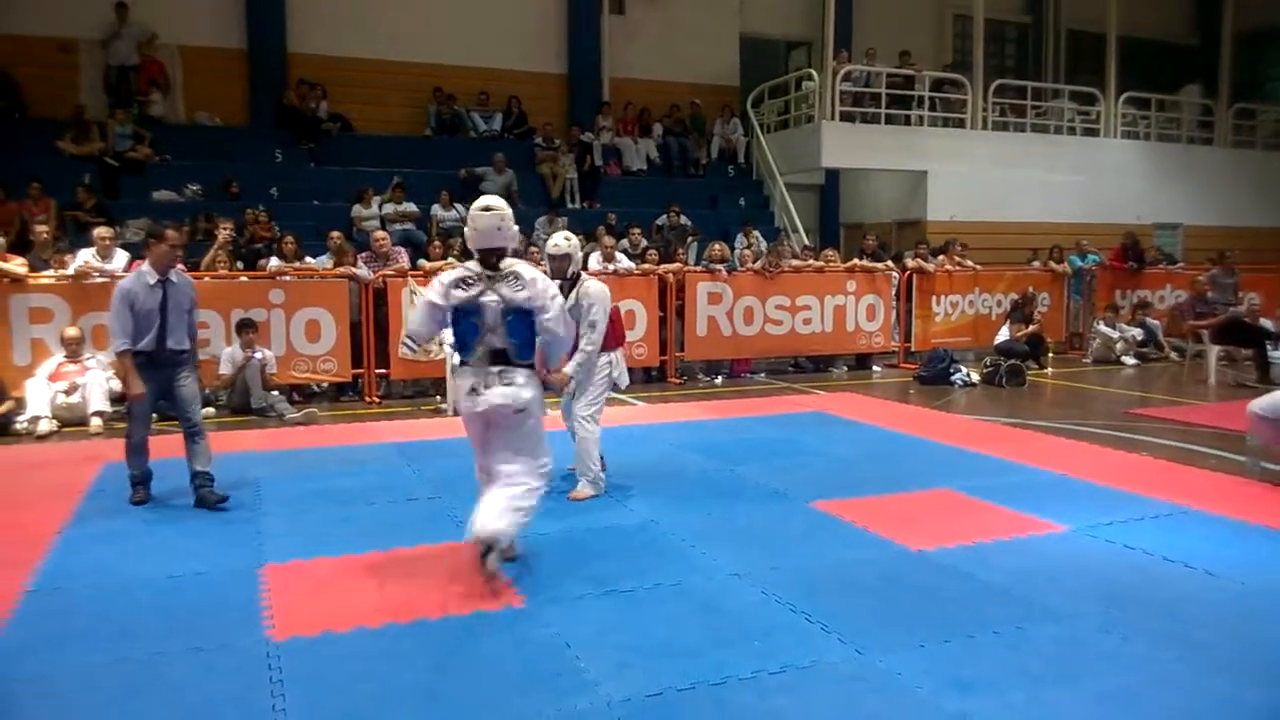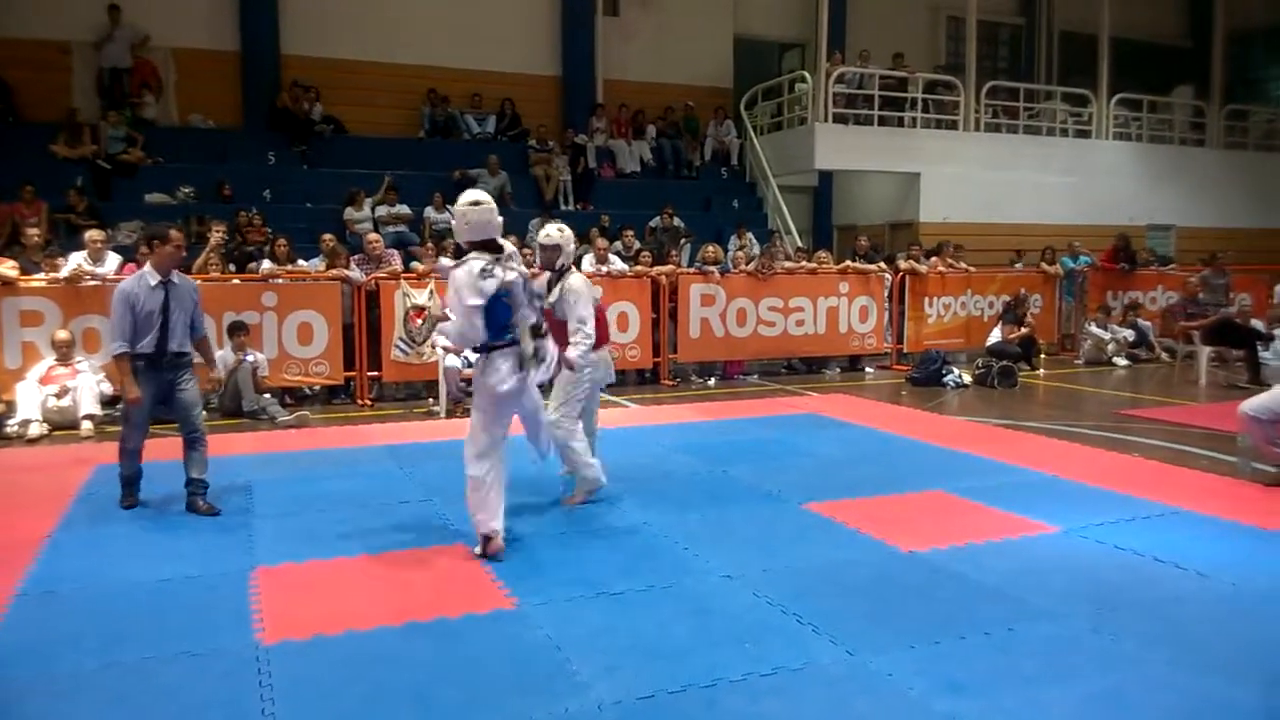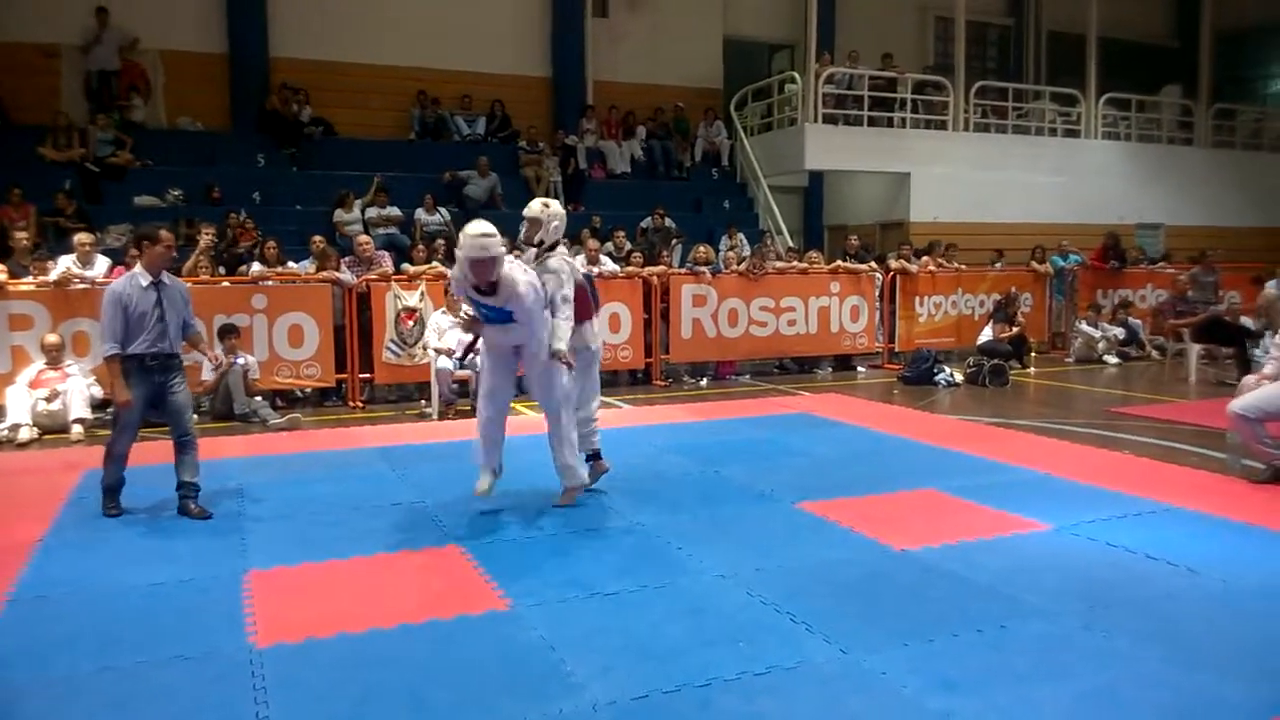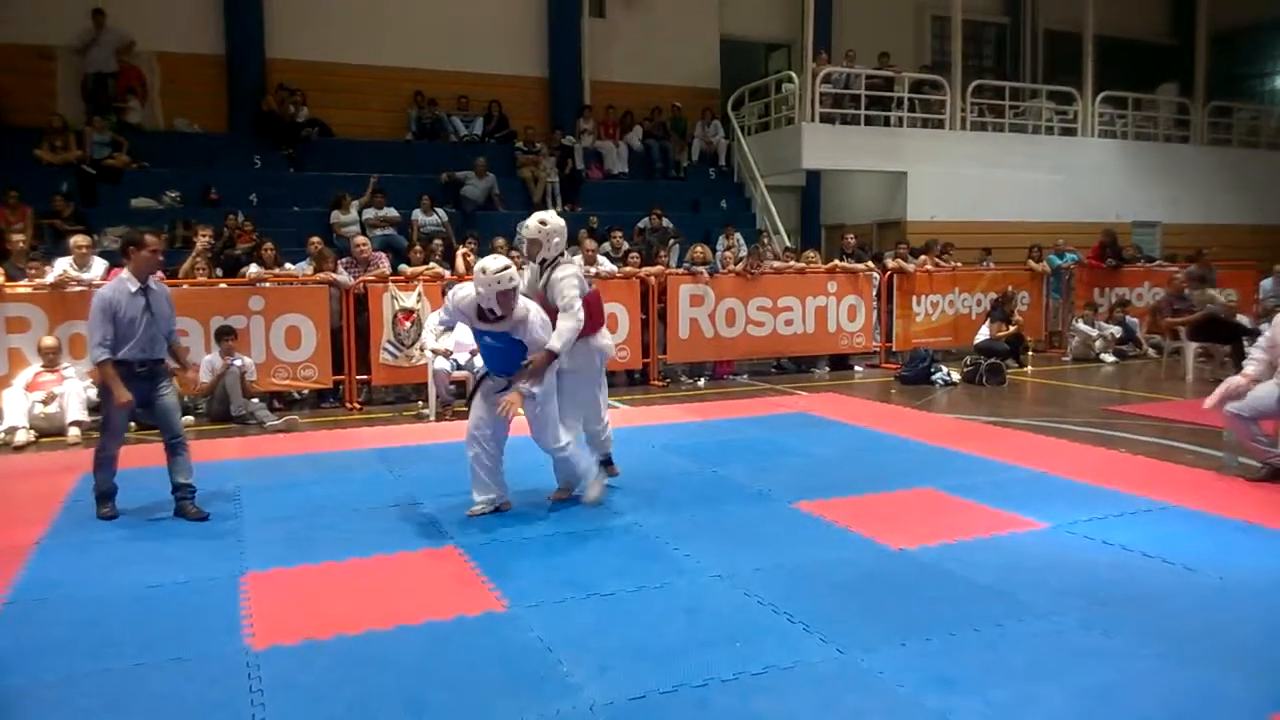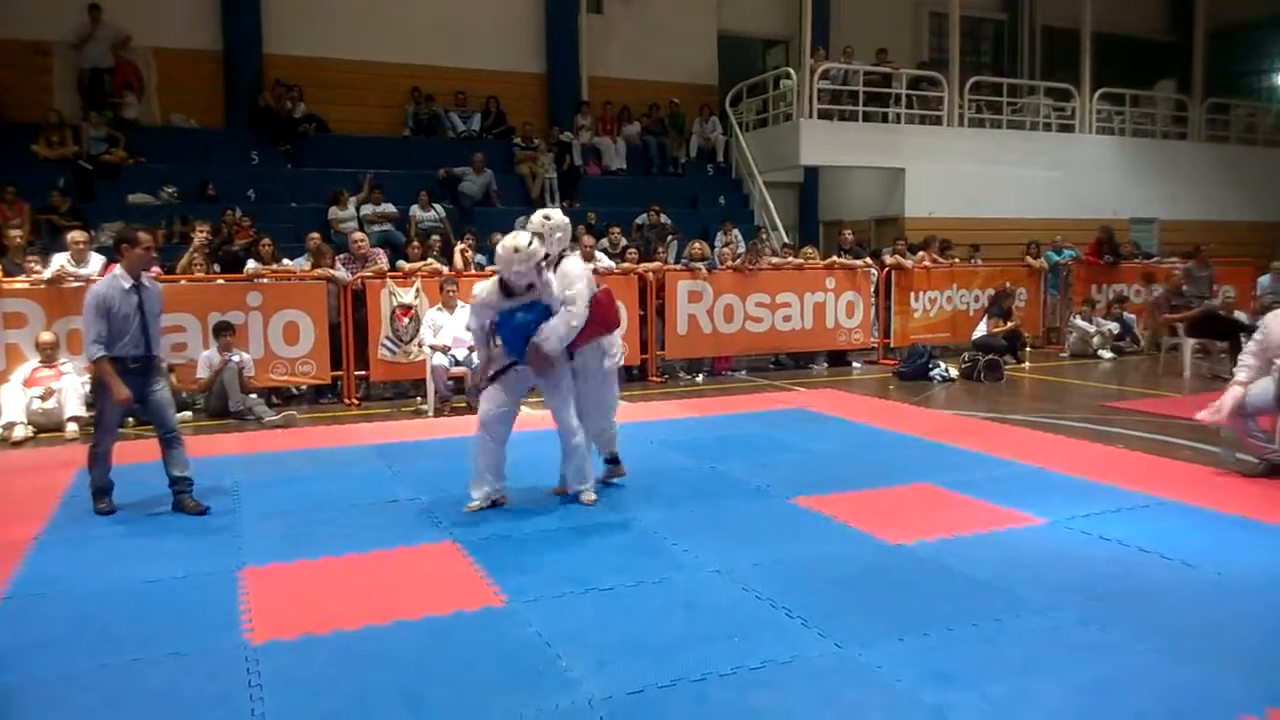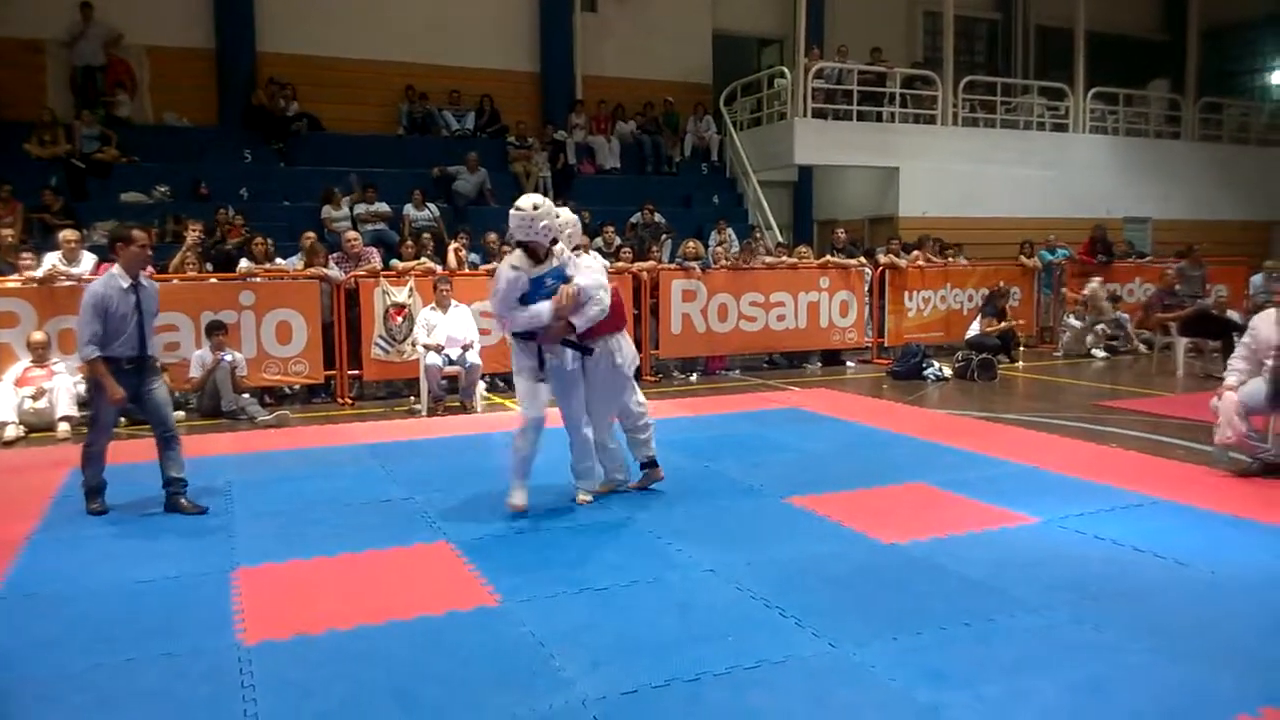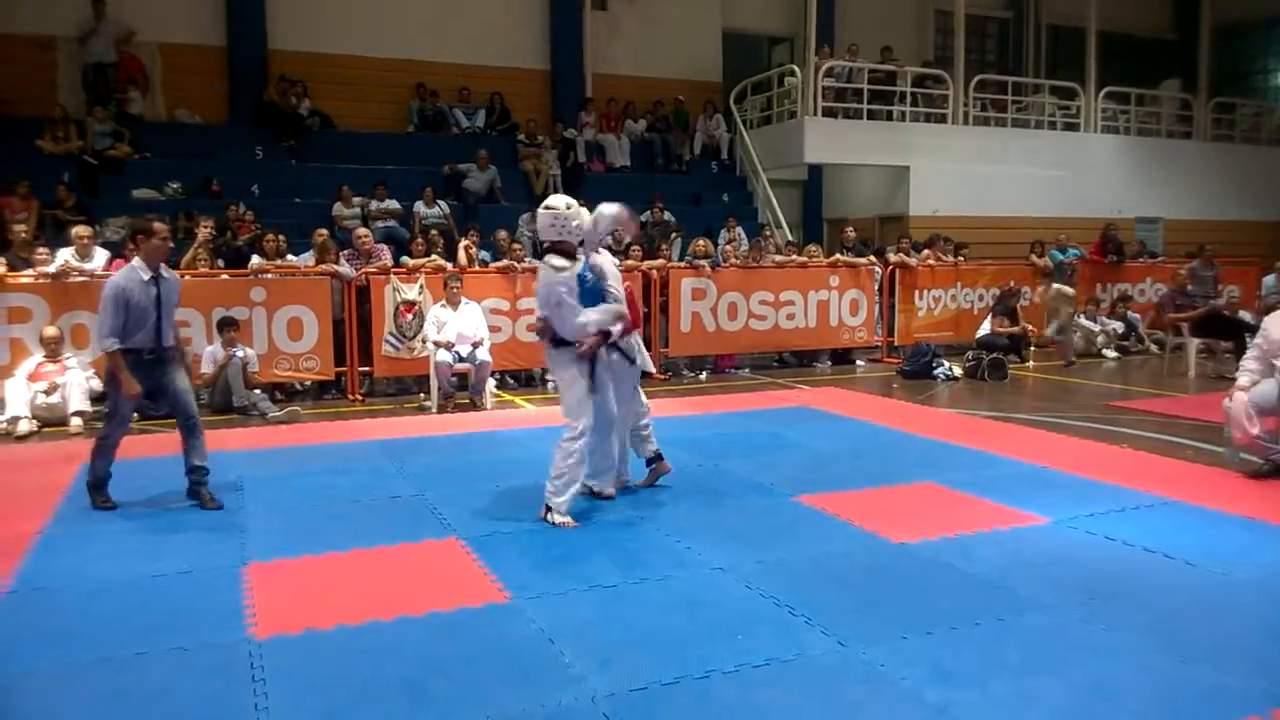
dt=0.2s
person 1, frame 1
left shoulder: (451, 280)
right shoulder: (532, 279)
left elbow: (418, 331)
right elbow: (559, 335)
right wrist: (549, 363)
left hip: (471, 386)
right hip: (516, 385)
left knee: (492, 466)
right knee: (526, 470)
left ankle: (497, 537)
right ankle: (493, 531)
person 1, frame 2
left shoulder: (467, 275)
right shoulder: (506, 255)
left elbow: (466, 334)
left wrist: (446, 330)
left hip: (499, 366)
right hip: (532, 353)
left knee: (484, 452)
right knee: (525, 405)
left ankle: (490, 532)
person 1, frame 3
left shoulder: (520, 284)
right shoulder: (464, 273)
left elbow: (533, 331)
left wrist: (486, 330)
right wrist: (481, 327)
left hip: (531, 342)
right hip: (495, 338)
left knee: (555, 405)
right knee: (490, 410)
left ankle: (573, 478)
right ankle: (490, 468)
person 1, frame 4
left shoulder: (529, 315)
right shoulder: (465, 300)
left wrist: (521, 392)
right wrist: (443, 322)
left hip: (532, 379)
right hip: (496, 378)
left knee: (550, 439)
right knee: (480, 435)
left ankle: (588, 476)
right ankle: (492, 498)
person 1, frame 5
left shoulder: (547, 282)
right shoulder: (486, 295)
right elbow: (479, 329)
right wrist: (484, 360)
left hip: (549, 362)
right hip: (512, 365)
left knee: (567, 423)
right knee: (489, 423)
left ankle: (582, 485)
right ankle: (488, 492)
person 1, frame 6
left shoulder: (561, 256)
right shoulder: (512, 270)
left elbow: (591, 293)
right elbow: (507, 315)
left wrist: (567, 323)
right wrist: (551, 310)
left hip: (564, 347)
right hip: (531, 353)
left knee: (577, 418)
right knee: (533, 417)
left ankle: (586, 482)
right ankle: (518, 483)
person 1, frame 7
left shoulder: (582, 260)
right shoulder: (555, 272)
left elbow: (601, 300)
right elbow: (571, 326)
left wrist: (601, 334)
right wrist: (611, 313)
left hip: (592, 351)
right hip: (570, 357)
left knee: (606, 416)
right knee: (579, 427)
left ankle: (598, 478)
right ankle: (556, 504)
person 2, frame 1
left shoulder: (186, 284)
right shoulder: (128, 287)
right elbow: (121, 341)
left wrist: (194, 366)
right wrist: (133, 380)
left hip: (180, 363)
right hip: (144, 364)
left knee: (194, 426)
right knee: (138, 431)
left ankle: (203, 488)
right ankle: (140, 484)
person 2, frame 2
left shoulder: (188, 287)
right shoulder: (128, 289)
left elbow: (198, 332)
right elbow: (119, 344)
left wrist: (211, 366)
right wrist: (129, 384)
left hip: (181, 366)
right hip: (144, 367)
left knee: (195, 432)
right knee: (133, 436)
left ankle: (197, 495)
right ankle: (130, 487)
person 2, frame 3
left shoulder: (177, 288)
right shoulder: (119, 290)
left elbow: (188, 328)
right elbow: (110, 345)
left wrist: (207, 350)
right wrist: (119, 386)
left hip: (171, 368)
right hip: (135, 369)
left knee: (185, 435)
right knee: (121, 439)
left ankle: (188, 497)
right ankle: (111, 494)
person 2, frame 4
left shoulder: (162, 292)
right shoulder: (107, 296)
right elbow: (99, 351)
left wrist: (186, 366)
right wrist: (118, 389)
left hip: (157, 373)
right hip: (123, 374)
left knee: (176, 437)
right knee: (110, 443)
left ankle: (184, 499)
right ankle: (104, 498)
person 2, frame 5
left shoulder: (153, 289)
right shoulder: (101, 292)
right elbow: (94, 348)
left wrist: (159, 368)
right wrist: (116, 385)
left hip: (150, 369)
right hip: (115, 371)
left knee: (170, 431)
right knee: (104, 438)
left ankle: (182, 493)
right ankle: (101, 494)
person 2, frame 6
left shoulder: (150, 288)
right shoulder: (98, 291)
right elbow: (88, 347)
left wrist: (153, 365)
right wrist: (110, 385)
left hip: (146, 369)
right hip: (111, 370)
left knee: (168, 431)
right knee: (98, 438)
left ankle: (176, 494)
right ankle: (94, 494)
person 2, frame 7
left shoulder: (172, 280)
right shoulder: (119, 284)
right elbow: (108, 339)
left wrist: (183, 360)
right wrist: (127, 379)
left hip: (166, 359)
right hip: (130, 362)
left knee: (190, 419)
right knee: (114, 429)
left ankle: (198, 484)
right ankle: (97, 486)
person 3, frame 1
left shoulder: (593, 291)
right shoulder: (556, 290)
left elbow: (591, 341)
left wrist: (568, 373)
left hip: (601, 360)
right hip: (582, 360)
left knee: (584, 416)
right knee: (570, 412)
left ankle: (591, 481)
right ankle: (593, 460)
person 3, frame 2
left shoulder: (574, 286)
right shoulder: (548, 281)
left elbow: (584, 334)
left wrist: (571, 359)
left hip: (585, 360)
right hip: (573, 358)
left knee: (561, 419)
right knee: (581, 416)
left ankle: (589, 478)
right ankle: (585, 464)
person 3, frame 3
left shoulder: (554, 265)
right shoulder: (540, 253)
left elbow: (563, 312)
left wrist: (559, 349)
left hip: (575, 340)
right hip: (580, 338)
right knee: (582, 404)
left ankle: (582, 468)
right ankle: (593, 458)
person 3, frame 4
left shoulder: (564, 276)
right shoulder: (541, 267)
left elbow: (570, 319)
right elbow: (527, 295)
left wrist: (548, 353)
left hip: (582, 349)
right hip: (586, 347)
left knee: (569, 417)
right knee: (592, 410)
right ankle: (606, 462)
person 3, frame 5
left shoulder: (570, 270)
right shoulder: (552, 267)
left elbow: (573, 314)
left wrist: (544, 347)
left hip: (594, 349)
right hip: (585, 349)
left knee: (594, 413)
right knee: (598, 412)
right ankle: (612, 460)
person 3, frame 6
left shoulder: (583, 266)
right shoulder: (588, 261)
left hip: (604, 348)
right hip: (610, 345)
left knee: (596, 418)
right knee: (630, 407)
left ankle: (616, 475)
right ankle: (650, 465)
person 3, frame 7
left shoulder: (599, 266)
right shoulder: (590, 259)
left hip: (617, 349)
right hip: (616, 347)
left knee: (615, 415)
right knee: (632, 410)
left ankle: (617, 476)
right ankle: (656, 460)
